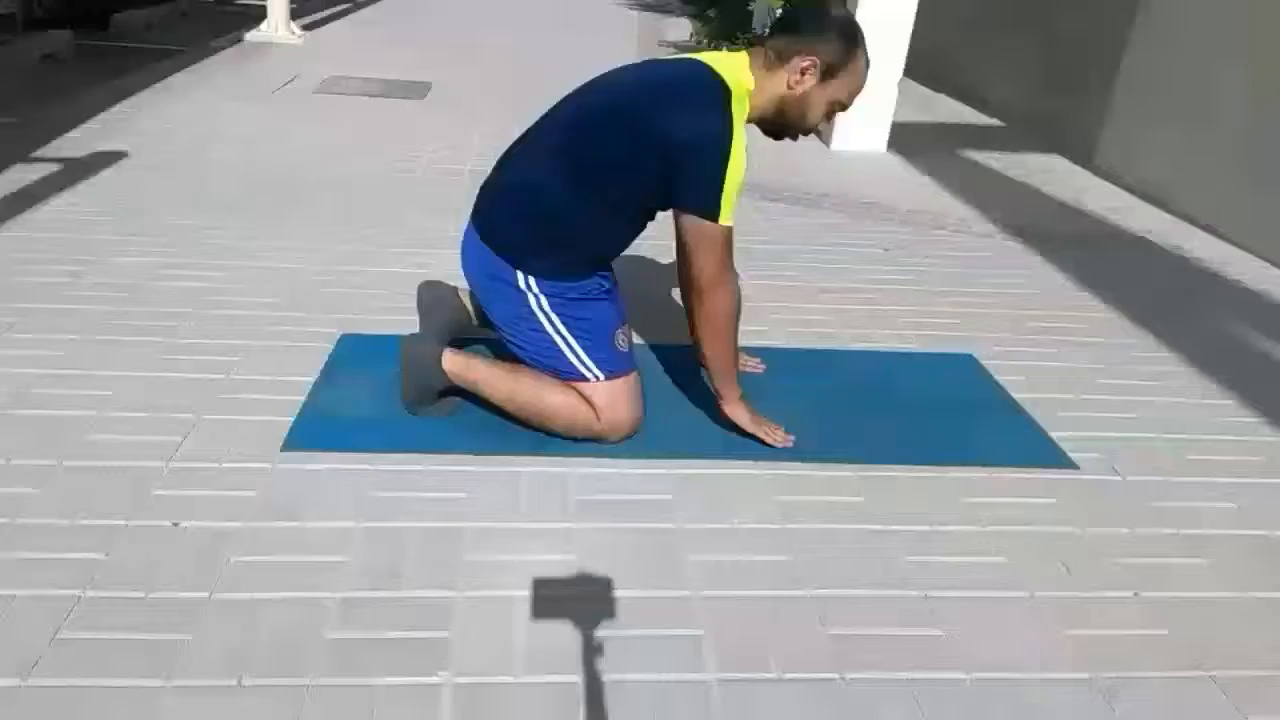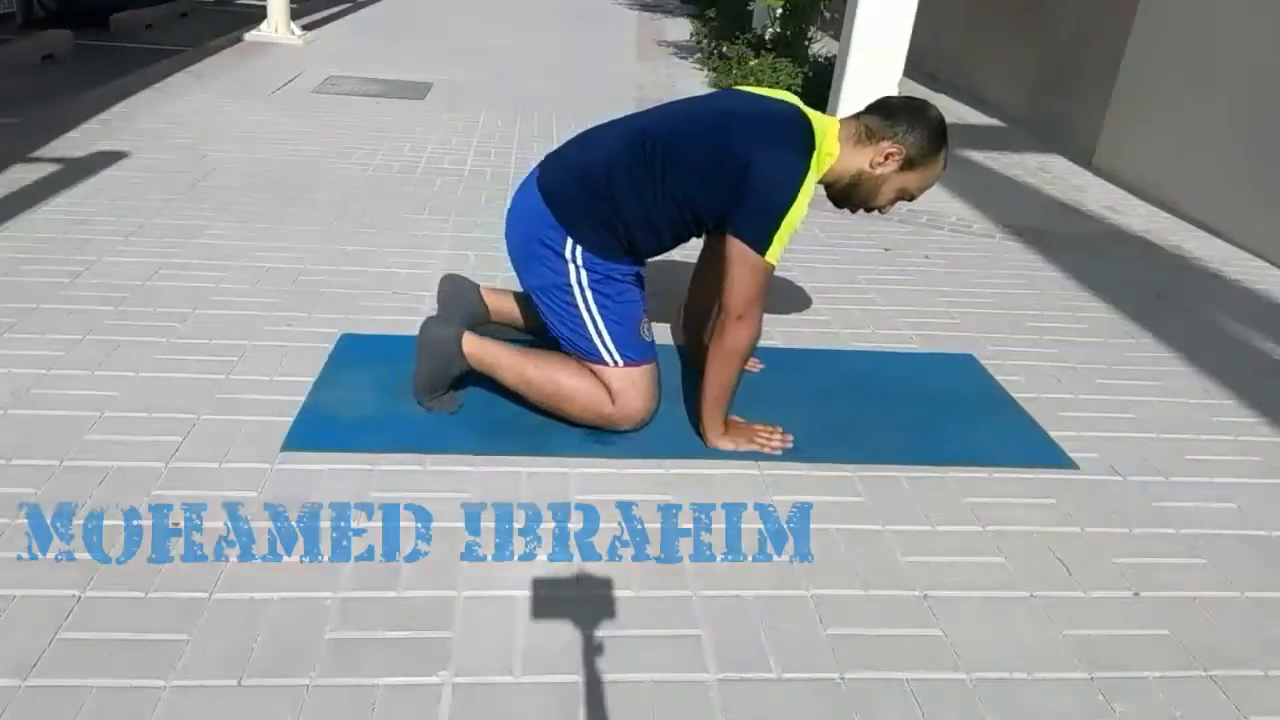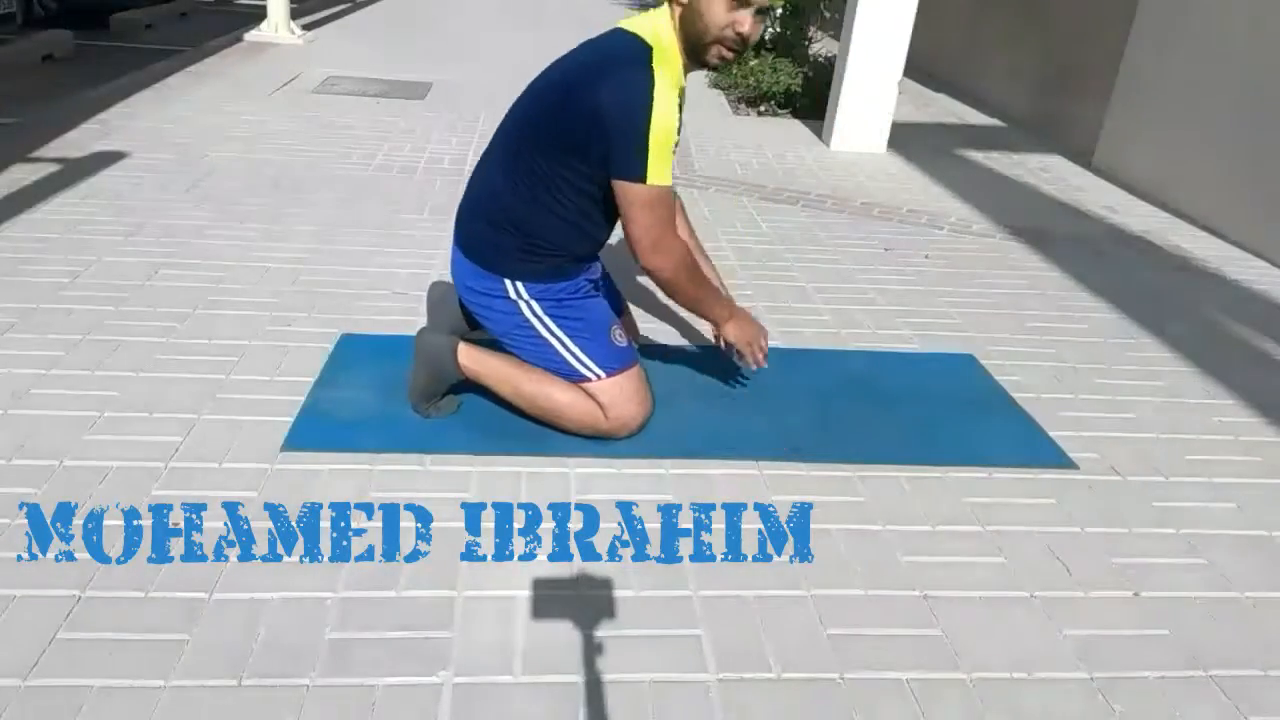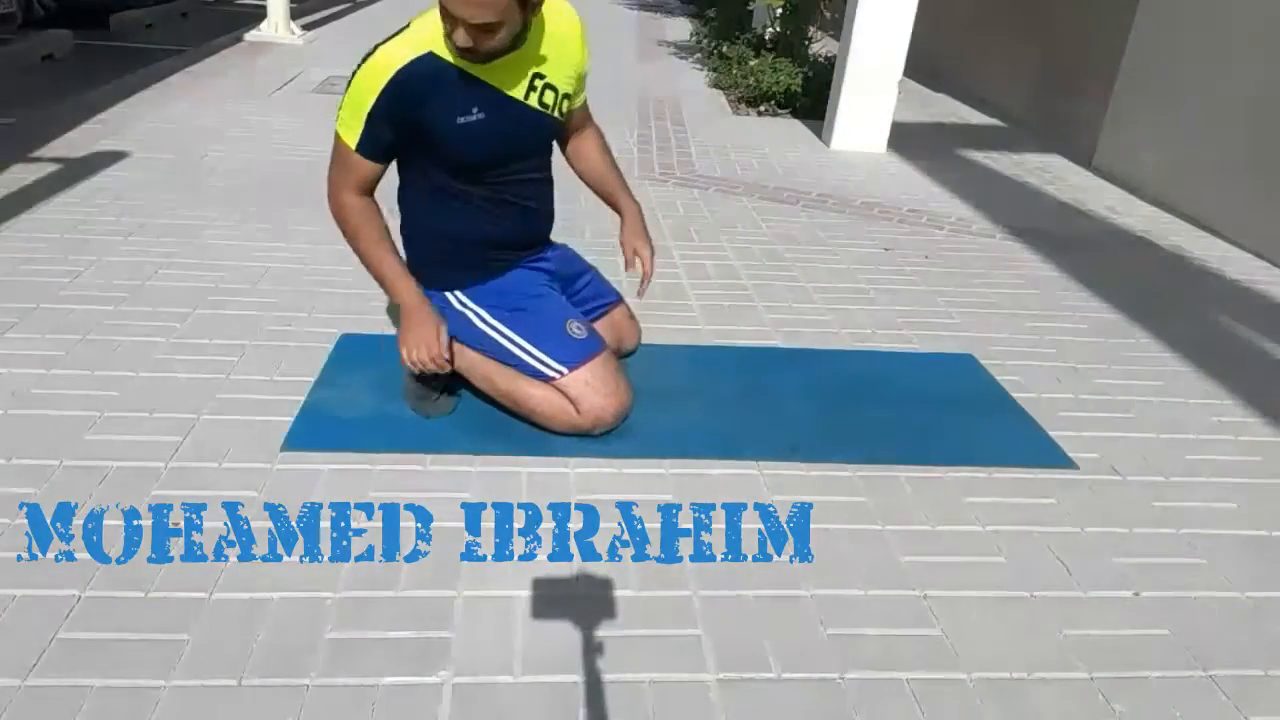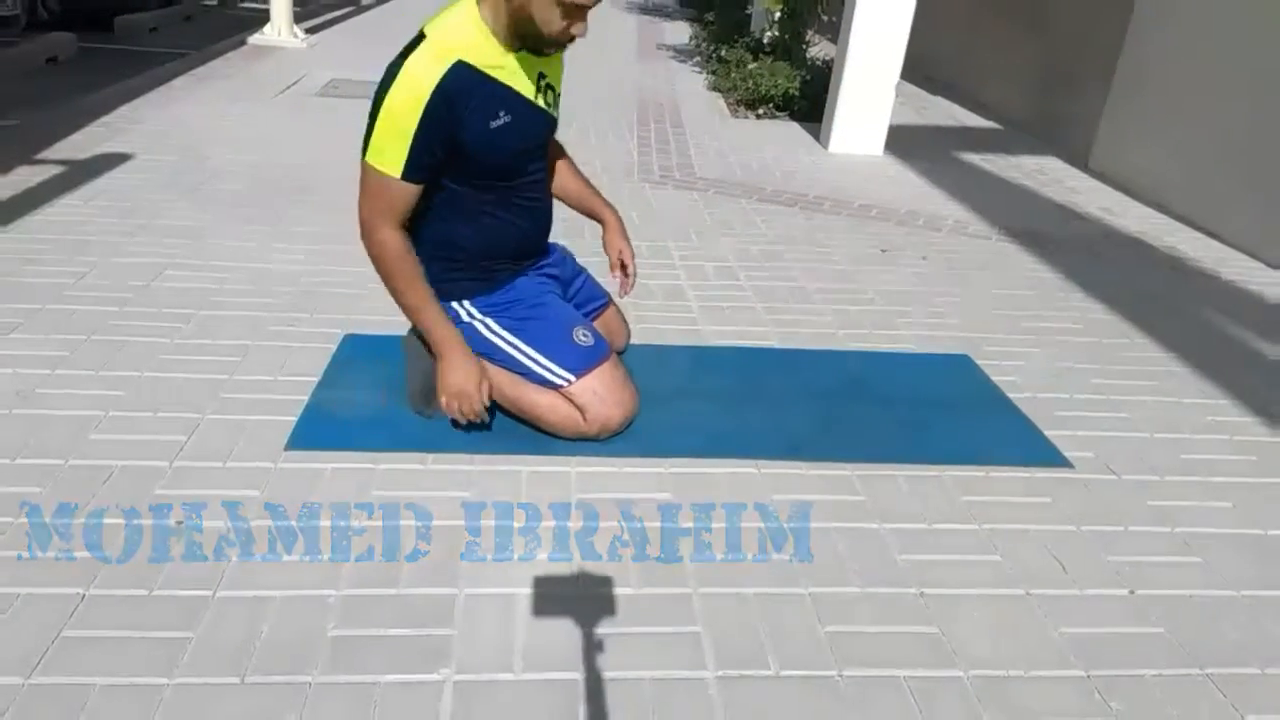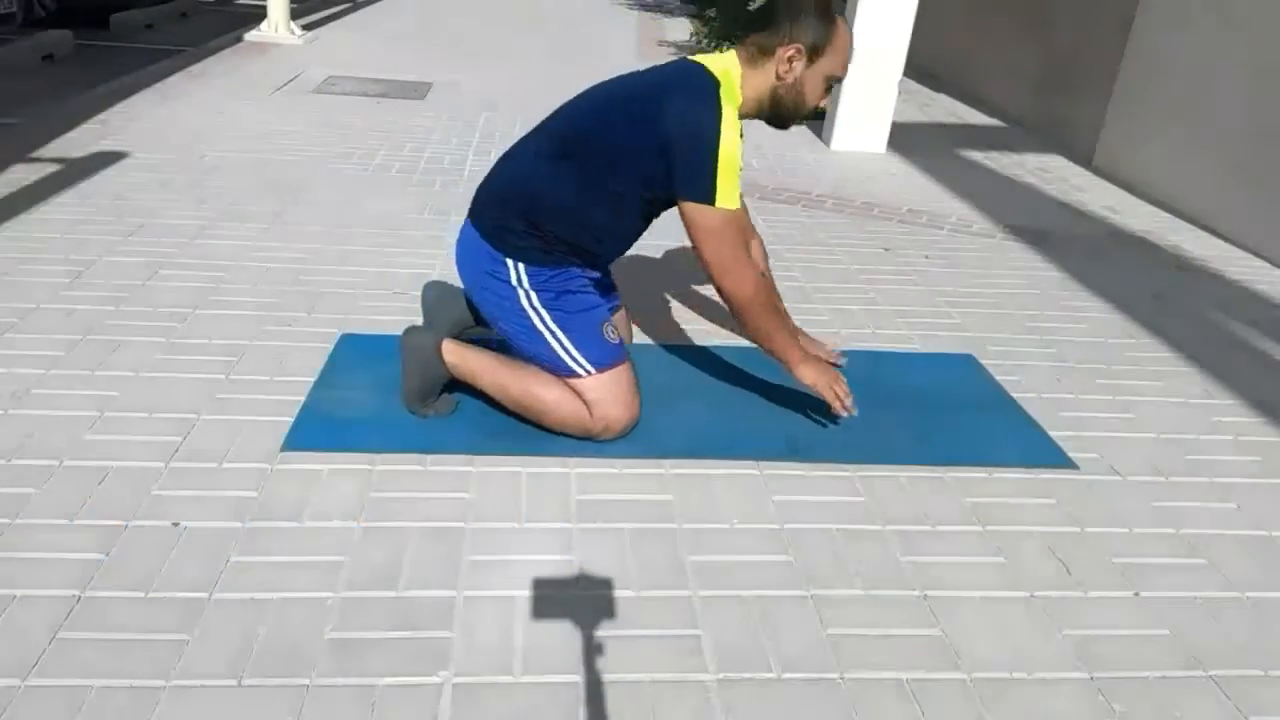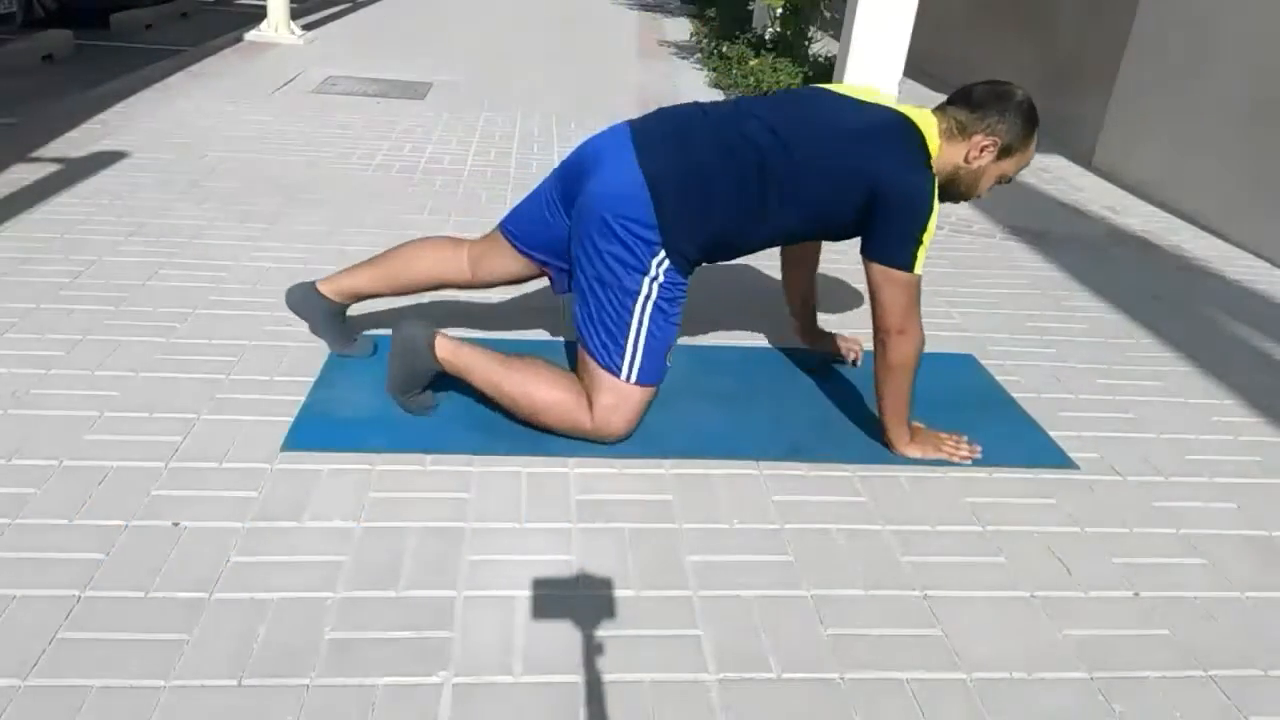
dt=0.7s
person 1, frame 1
left shoulder: (709, 82)
right shoulder: (711, 127)
left elbow: (692, 248)
right elbow: (711, 282)
left wrist: (709, 344)
right wrist: (730, 397)
left hip: (517, 229)
right hip: (526, 259)
right knee: (615, 416)
left ankle: (459, 308)
right ankle: (446, 361)
person 1, frame 2
left shoulder: (789, 128)
right shoulder: (785, 169)
left elbow: (718, 246)
right elbow: (740, 313)
left wrist: (696, 344)
right wrist: (715, 427)
left hip: (558, 204)
right hip: (567, 231)
left knee: (593, 327)
right knee: (629, 401)
left ankle: (477, 301)
right ankle: (462, 346)
person 1, frame 3
left shoulder: (653, 53)
right shoulder: (641, 79)
left elbow: (658, 196)
right elbow: (656, 252)
left wrist: (708, 286)
right wrist: (725, 315)
left hip: (545, 247)
right hip: (512, 269)
left knee: (622, 341)
right knee: (625, 410)
left ankle: (476, 311)
right ankle: (461, 357)
person 1, frame 4
right shoulder: (395, 72)
right elbow: (349, 193)
left wrist: (629, 212)
right wrist: (414, 304)
left hip: (537, 252)
right hip: (469, 278)
left knee: (623, 335)
right knee: (605, 405)
left ankle: (469, 338)
right ankle: (442, 351)
person 1, frame 5
left shoulder: (540, 43)
right shoulder: (428, 77)
right elbow: (382, 228)
left wrist: (607, 216)
right wrist: (454, 351)
right hip: (476, 287)
left knee: (613, 336)
right knee: (612, 408)
right ankle: (441, 348)
person 1, frame 6
left shoulder: (709, 93)
right shoulder: (704, 112)
left elbow: (739, 237)
right elbow: (733, 273)
left wrist: (790, 332)
right wrist: (798, 361)
left hip: (548, 241)
right hip: (514, 256)
left knee: (617, 335)
right knee: (612, 412)
left ankle: (471, 306)
right ankle: (447, 353)
person 1, frame 7
left shoulder: (875, 123)
right shoulder: (908, 180)
right elbow: (897, 330)
left wrist: (807, 328)
right wrist: (900, 434)
left hip: (619, 153)
right hip: (642, 219)
left knee: (480, 259)
right knee: (605, 414)
left ankle: (323, 295)
right ankle: (436, 350)
